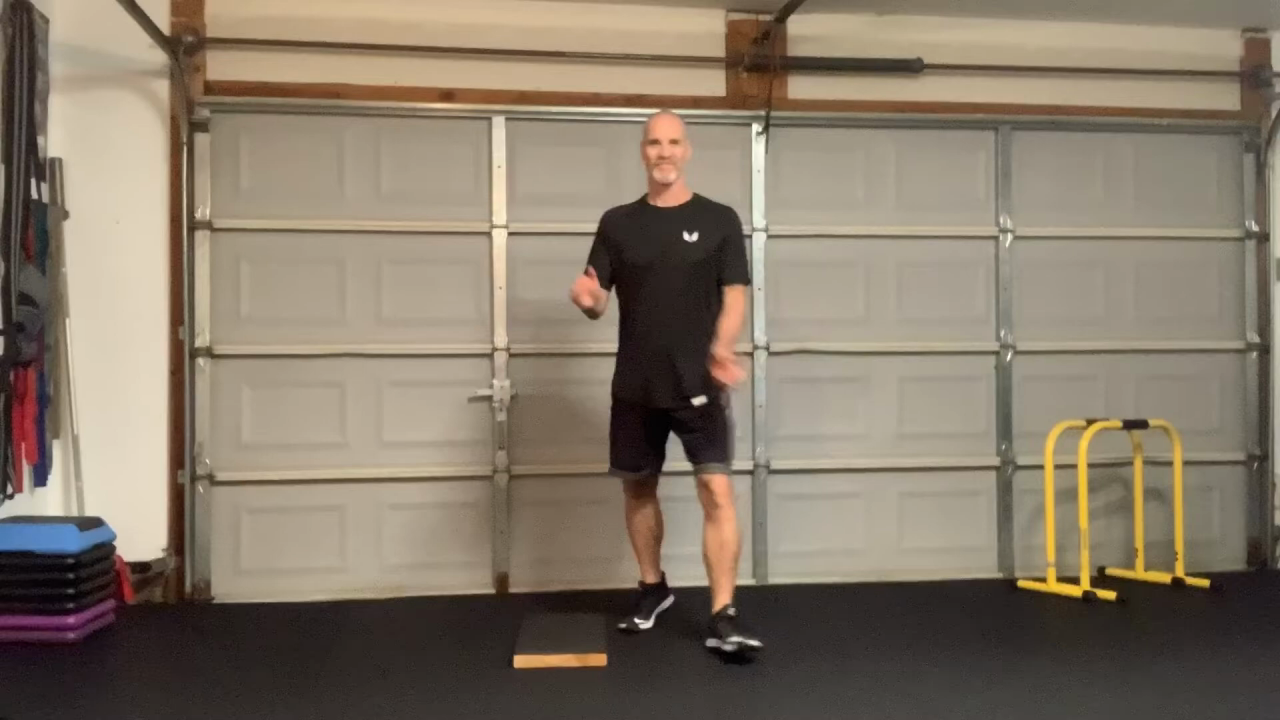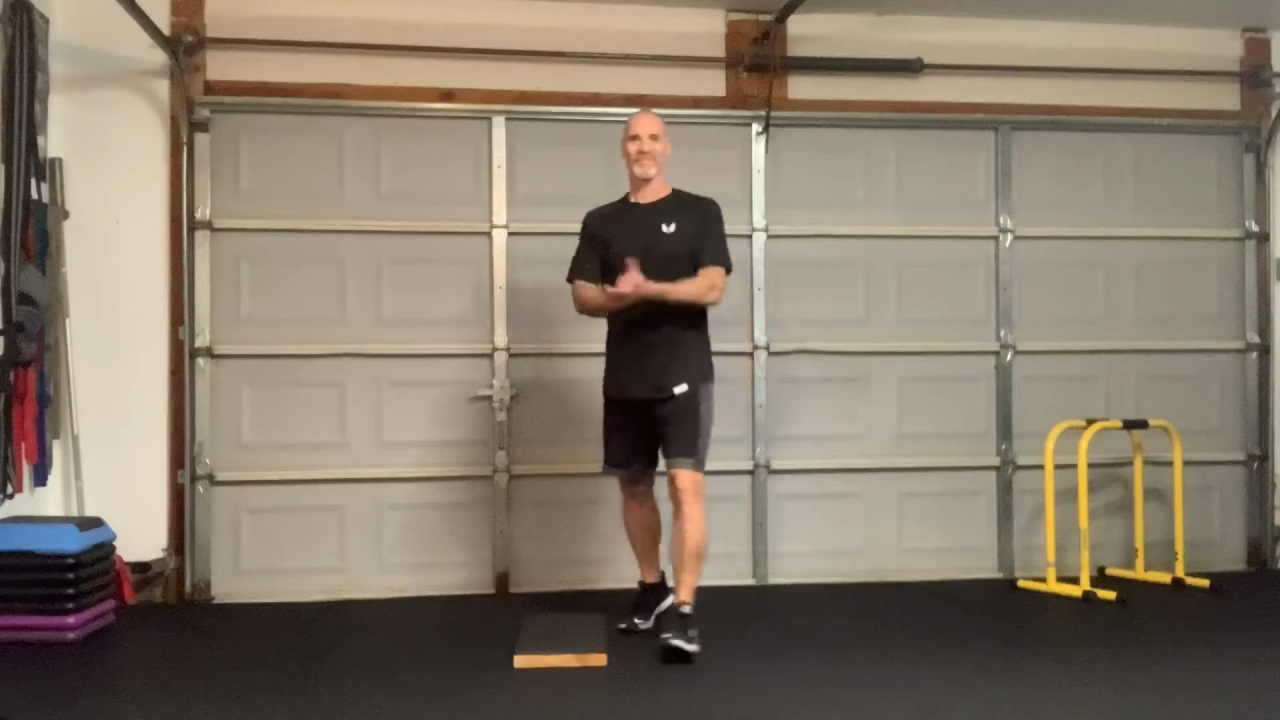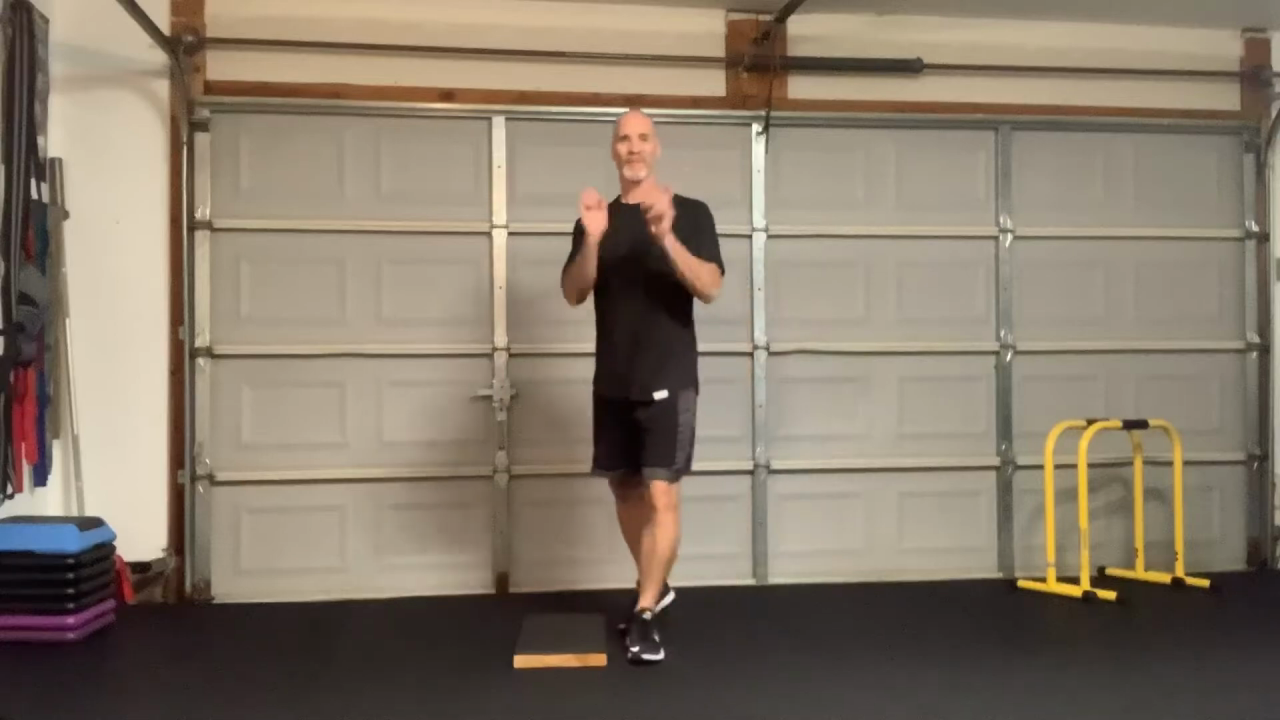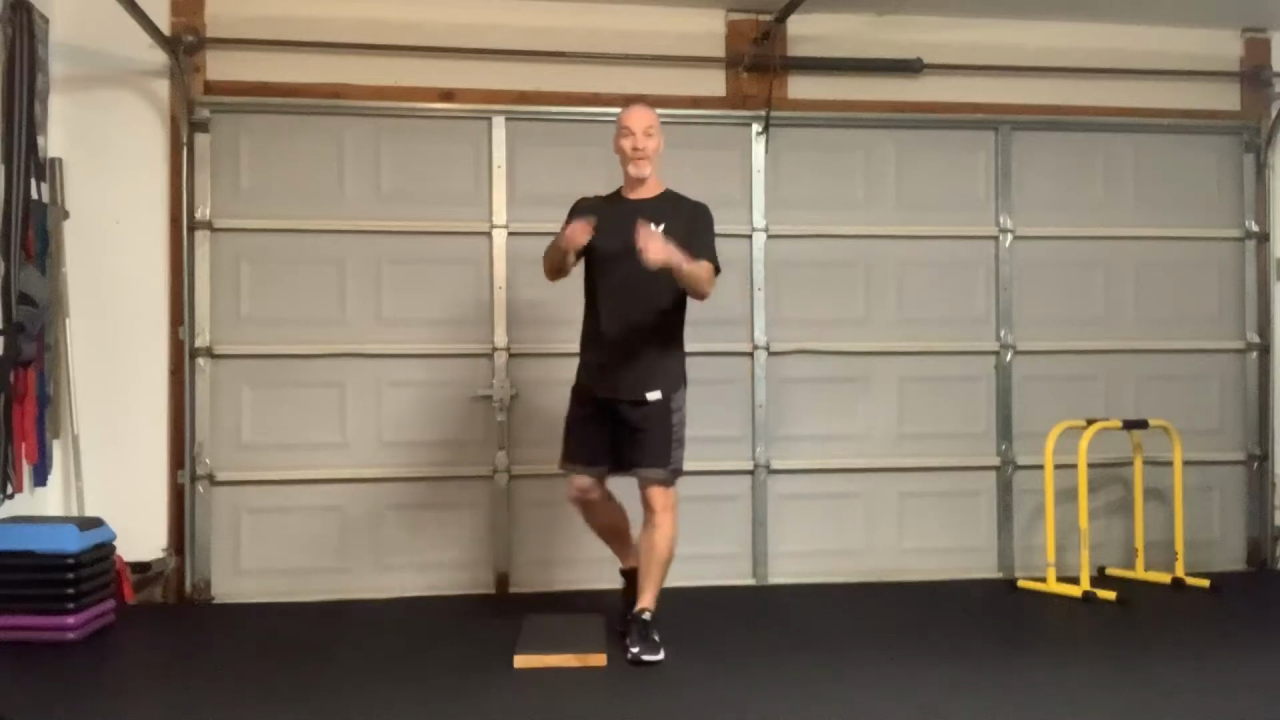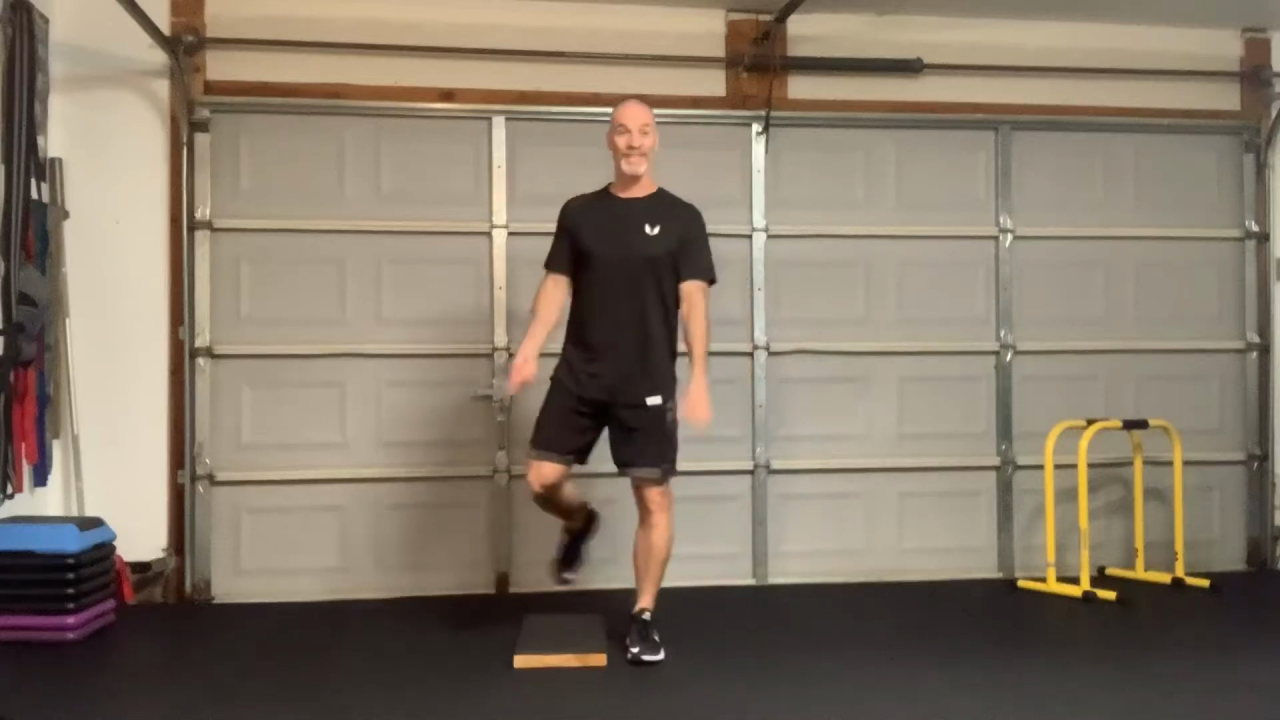
dt=0.2s
person 1, frame 1
left shoulder: (719, 220)
right shoulder: (616, 223)
left elbow: (734, 296)
right elbow: (599, 301)
left wrist: (725, 346)
right wrist: (585, 300)
left hip: (699, 384)
right hip: (635, 384)
left knee: (716, 491)
right knee: (638, 489)
left ankle: (724, 615)
right ankle: (653, 586)
person 1, frame 2
left shoulder: (699, 211)
right shoulder: (600, 221)
left elbow: (713, 287)
right elbow: (581, 299)
left wrist: (651, 288)
right wrist: (616, 295)
left hip: (684, 374)
right hip: (624, 379)
left knee: (684, 485)
right knee: (634, 485)
left ankle: (682, 610)
right ankle: (653, 587)
person 1, frame 3
left shoulder: (691, 213)
right shoulder: (600, 218)
left elbow: (708, 288)
right elbow: (573, 293)
left wrist: (665, 233)
right wrist: (588, 239)
left hip: (668, 379)
right hip: (612, 380)
left knee: (661, 494)
right knee: (625, 488)
left ankle: (644, 615)
right ankle: (655, 588)
person 1, frame 4
left shoulder: (689, 214)
right shoulder: (590, 211)
left elbow: (702, 280)
right elbow: (553, 269)
left wrist: (669, 257)
right wrist: (564, 246)
left hip: (655, 380)
right hip: (595, 379)
left knee: (658, 497)
right knee: (582, 488)
left ankle: (644, 617)
right ankle: (632, 567)
person 1, frame 5
left shoulder: (682, 218)
right shoulder: (579, 211)
left elbow: (694, 300)
right elbow: (555, 288)
left wrist: (697, 379)
right wrist: (528, 352)
left hip: (648, 383)
right hip: (579, 376)
left knee: (653, 498)
right knee: (541, 478)
left ankle: (643, 619)
right ankle: (581, 522)
